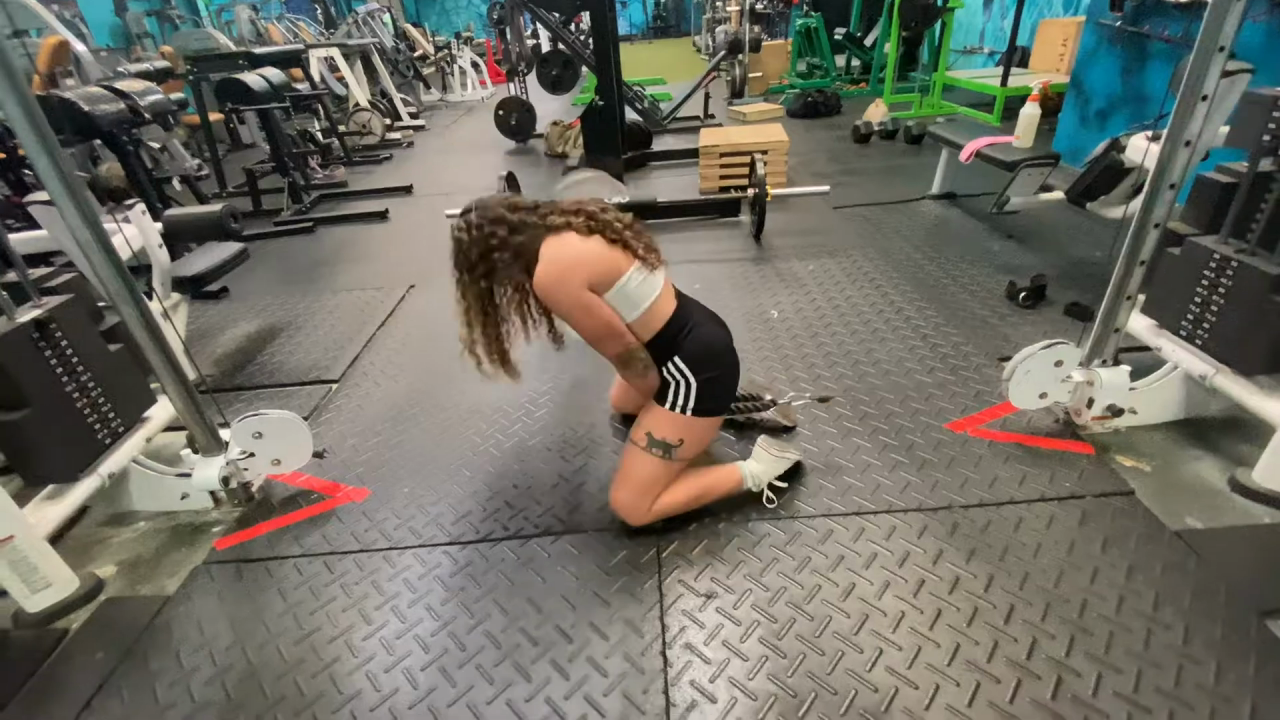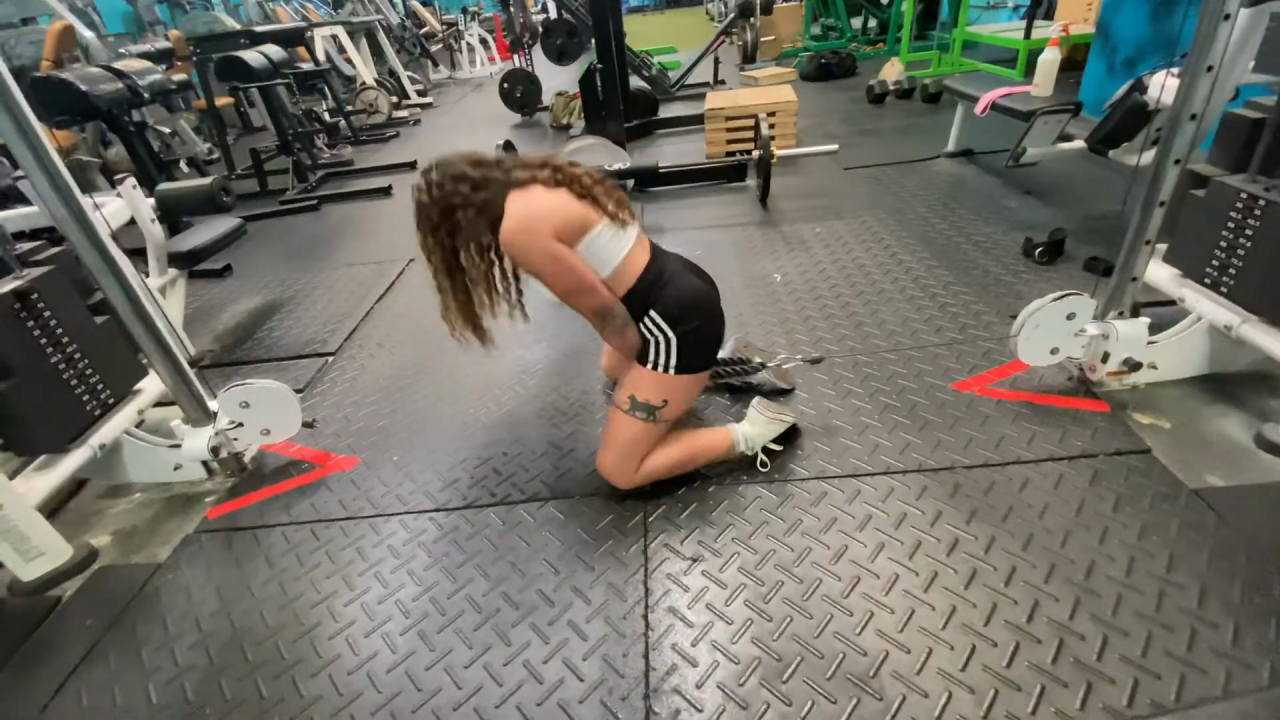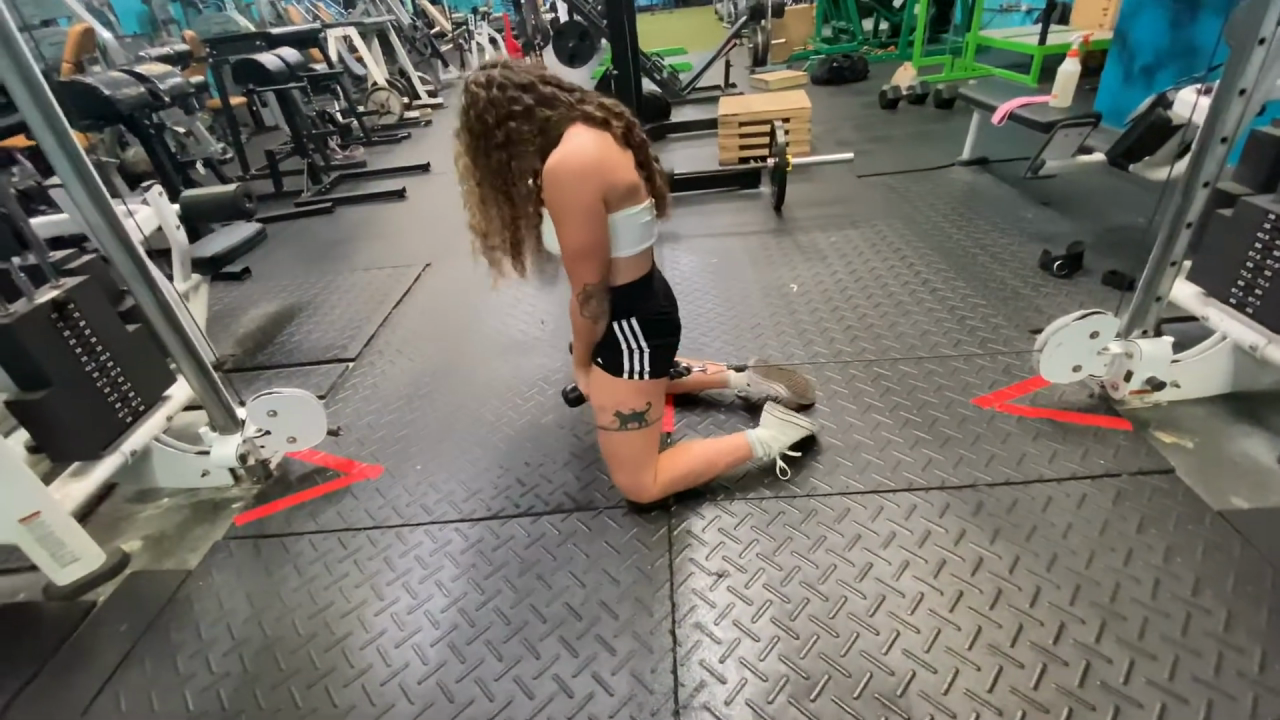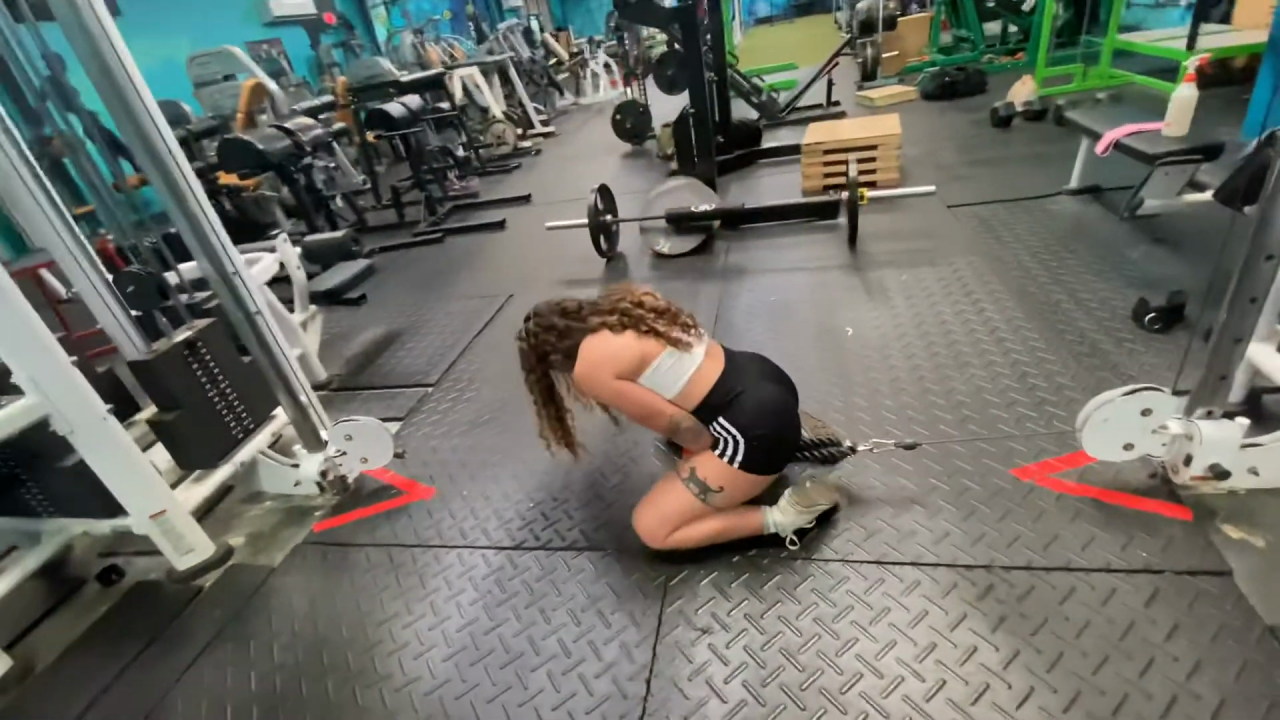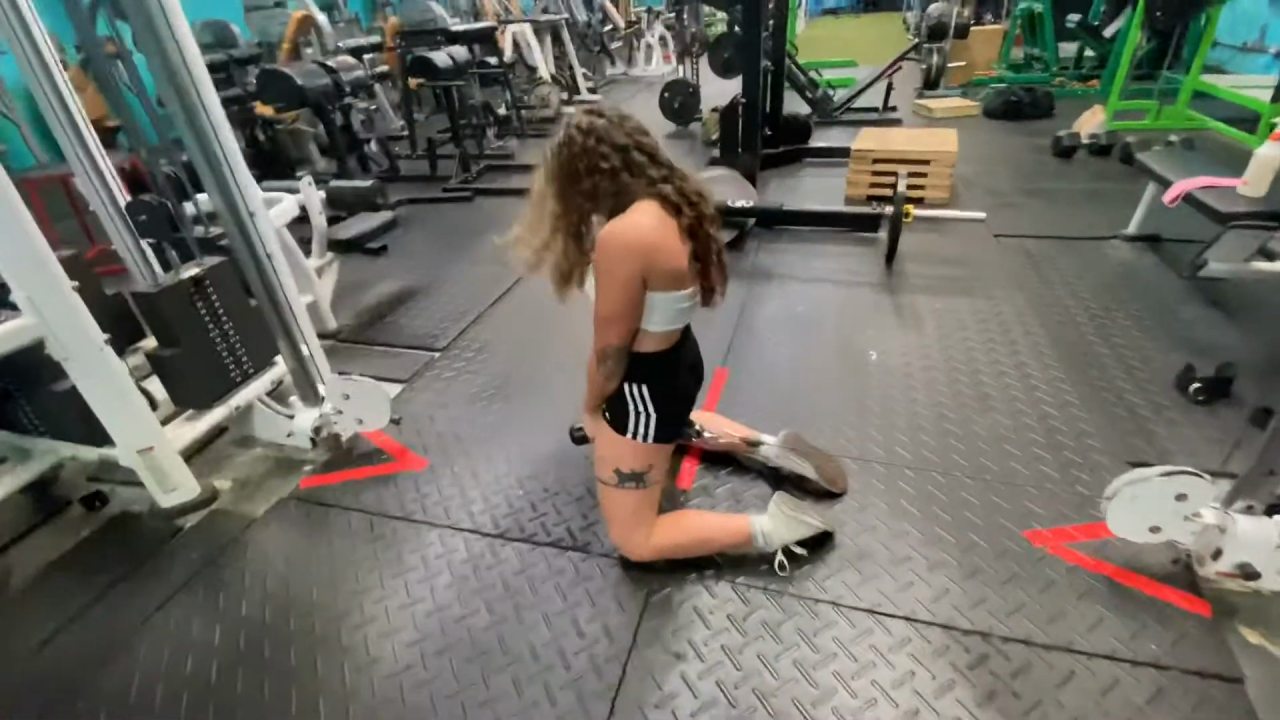
dt=1s
person 1, frame 1
left shoulder: (552, 274)
right shoulder: (566, 226)
left elbow: (623, 350)
left wrist: (660, 400)
left hip: (699, 366)
right hip: (698, 334)
left knee: (631, 505)
right knee: (622, 402)
left ankle: (755, 471)
right ankle: (728, 406)
person 1, frame 2
left shoulder: (520, 225)
right shoulder: (536, 182)
left elbow: (600, 309)
left wrist: (636, 361)
left hip: (676, 319)
right hip: (679, 286)
left knee: (618, 468)
right knee: (617, 377)
left ankle: (746, 433)
person 1, frame 3
left shoulder: (568, 163)
right shoulder: (588, 126)
left elbow: (589, 287)
left wrist: (580, 361)
left hip: (630, 322)
right hip: (641, 304)
left knee: (639, 485)
left ankle: (766, 440)
right ankle: (742, 380)
person 1, frame 4
left shoulder: (589, 370)
right shoulder: (617, 306)
left elbow: (673, 424)
left wrist: (715, 455)
left hip: (756, 429)
right hip: (764, 379)
left knee: (650, 528)
left ankle: (779, 516)
right ankle: (789, 431)
person 1, frame 5
left shoulder: (624, 236)
right shoulder: (672, 199)
left elbow: (610, 346)
left wrist: (591, 408)
left hip: (645, 385)
right hip: (675, 361)
left knee: (633, 541)
right knee: (673, 421)
left ankle: (772, 528)
right ankle: (772, 448)
